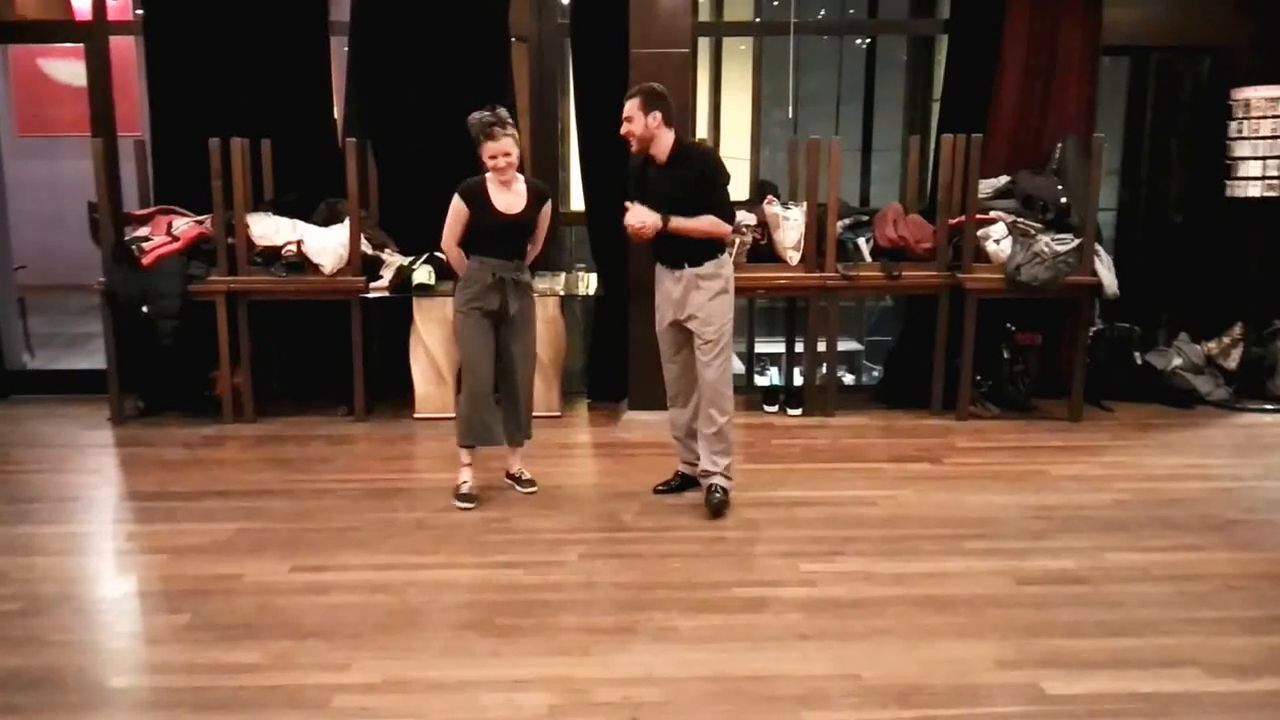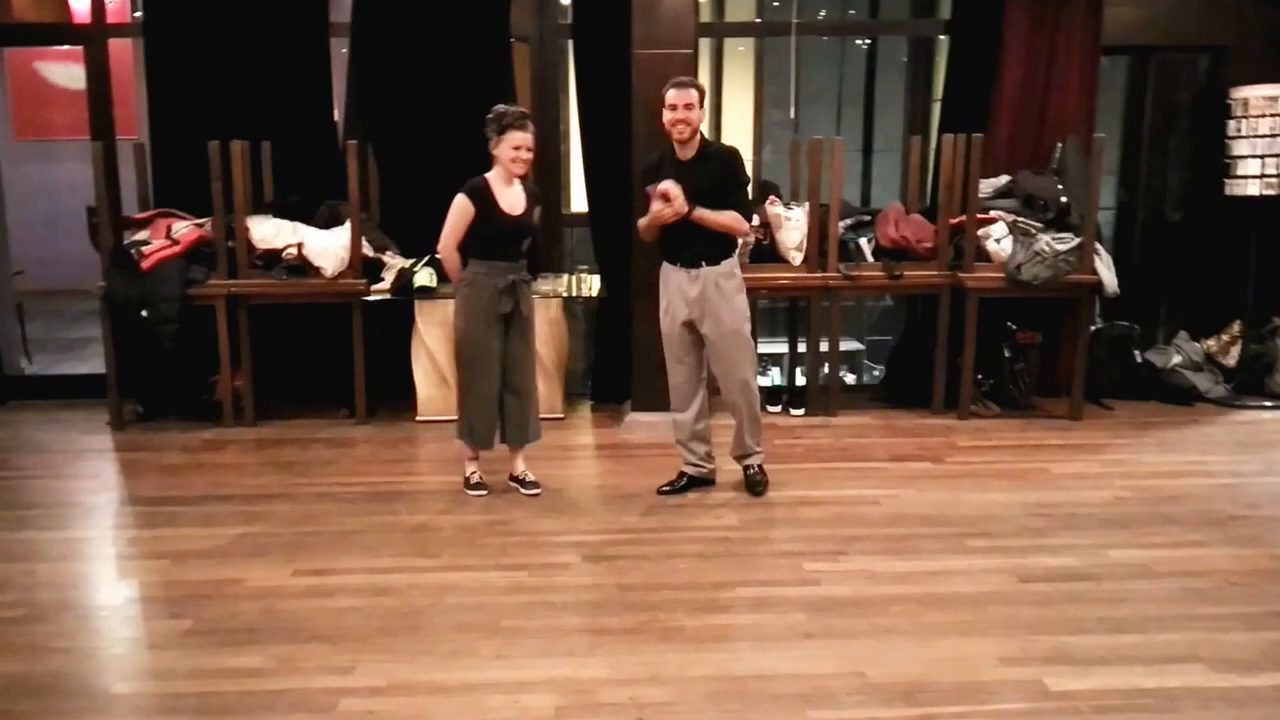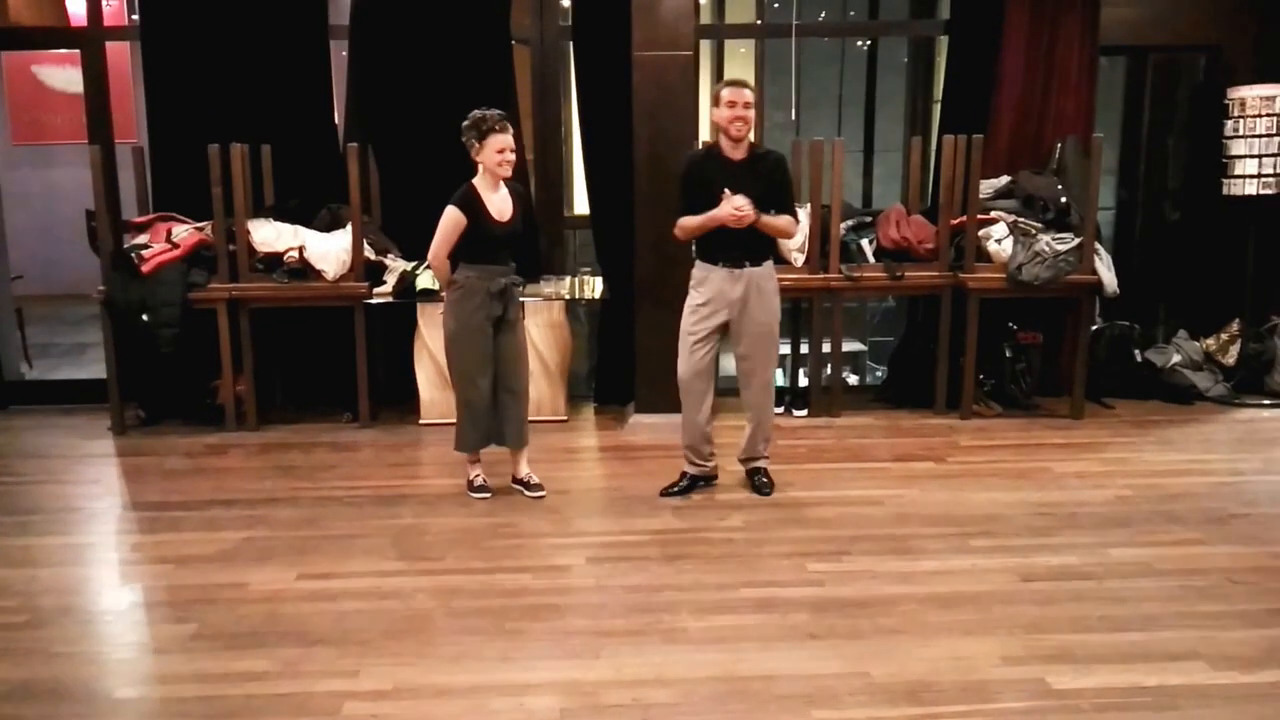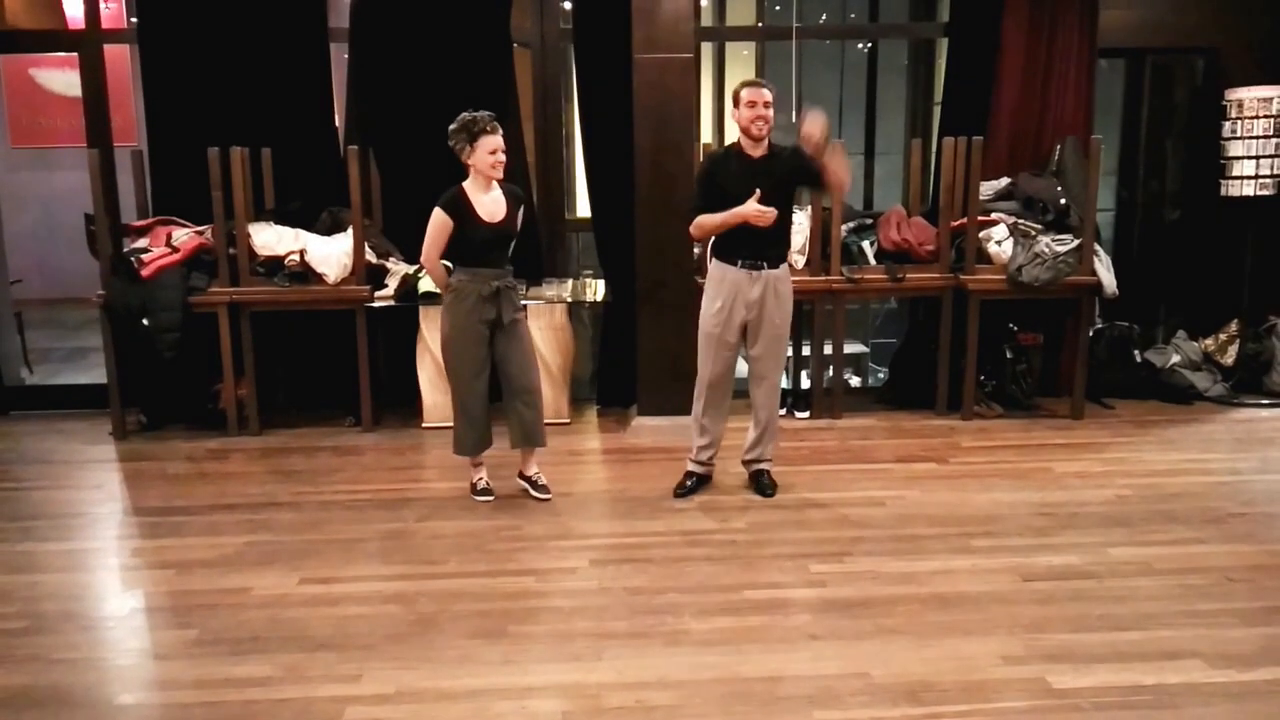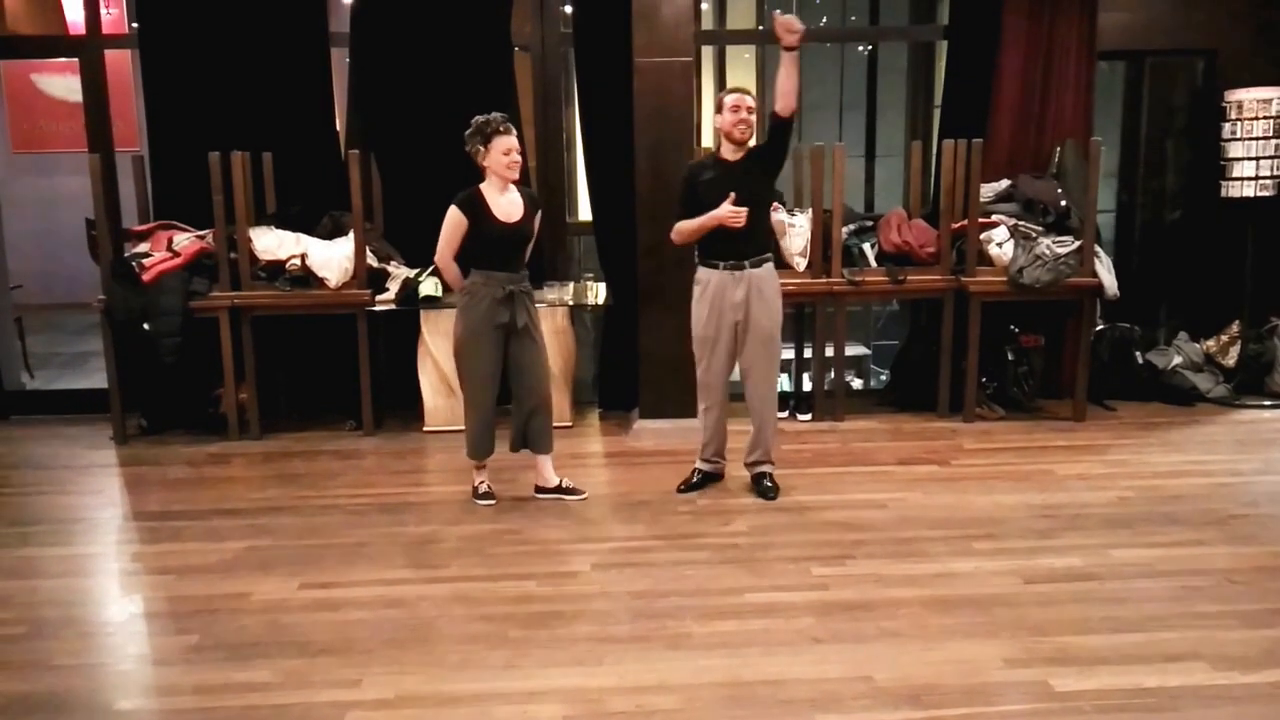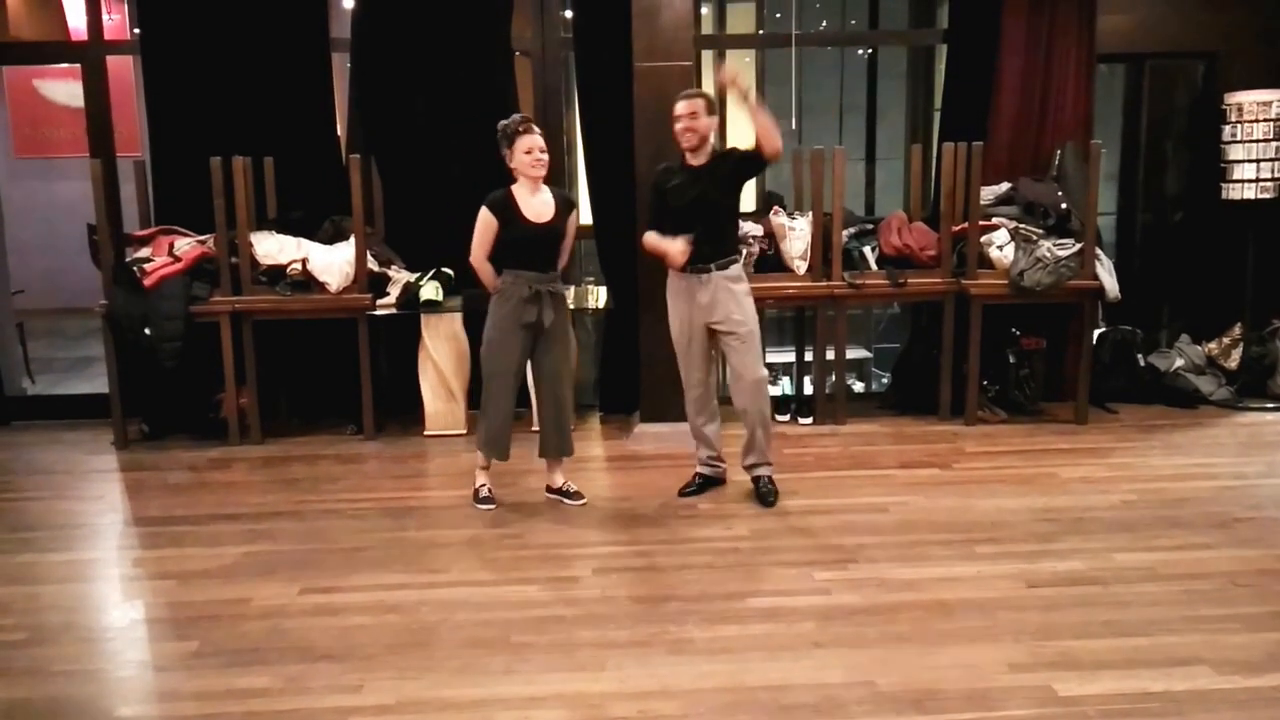
dt=0.4s
person 1, frame 1
left shoulder: (702, 159)
right shoulder: (641, 169)
left elbow: (724, 225)
left wrist: (663, 221)
right wrist: (636, 225)
left hip: (707, 276)
right hip: (666, 277)
left knee: (713, 376)
right knee: (677, 377)
left ankle: (716, 474)
right ankle: (690, 465)
person 1, frame 2
left shoulder: (726, 160)
right shoulder: (655, 167)
left elbow: (741, 225)
right elbow: (643, 232)
left wrist: (689, 207)
right wrist: (657, 215)
left hip: (720, 276)
right hip: (674, 278)
left knee: (737, 373)
right knee: (682, 378)
left ankle: (750, 457)
right ankle: (696, 465)
person 1, frame 3
left shoulder: (772, 163)
right shoulder: (697, 164)
left elbow: (790, 225)
right elbow: (681, 229)
left wrist: (754, 218)
right wrist: (719, 215)
left hip: (758, 278)
right hip: (709, 277)
left knee: (758, 375)
right knee: (691, 373)
left ankle: (756, 460)
right ankle: (698, 465)
person 1, frame 4
left shoulder: (790, 160)
right shoulder: (716, 164)
left elbow: (839, 186)
right elbow: (696, 228)
left wrist: (822, 147)
right wrist: (740, 214)
left hip: (774, 279)
right hip: (727, 277)
left knee: (767, 376)
right knee: (712, 374)
left ankle: (759, 461)
right ankle: (700, 463)
person 1, frame 5
left shoulder: (766, 161)
right shoulder: (698, 172)
left elbow: (786, 109)
right elbow: (678, 235)
left wrist: (790, 51)
right wrist: (715, 217)
left hip: (759, 279)
right hip: (712, 280)
left knee: (762, 381)
right knee: (711, 381)
left ankle: (761, 464)
right ankle: (710, 462)
person 1, frame 6
left shoulder: (731, 164)
right shoulder: (665, 176)
left elbow: (772, 148)
right elbow: (648, 232)
left wrist: (746, 97)
right wrist: (665, 244)
left hip: (728, 280)
right hip: (684, 286)
left knee: (750, 376)
right knee: (695, 382)
left ankle: (760, 466)
right ankle: (709, 465)
person 2, frame 1
left shoulder: (538, 193)
right shoulder: (469, 192)
right elbow: (450, 245)
right wrist: (476, 279)
left hip: (518, 291)
right hip: (476, 292)
left knee: (519, 376)
right knee: (477, 378)
left ankle: (514, 462)
right ankle: (466, 471)
person 2, frame 2
left shoulder: (531, 195)
right shoulder: (475, 192)
right elbow: (446, 247)
right wrist: (469, 285)
left hip: (518, 291)
right hip: (481, 292)
left knee: (521, 378)
right knee: (481, 378)
left ankle: (517, 465)
right ankle: (471, 462)
person 2, frame 3
left shoulder: (518, 195)
right shoulder: (465, 200)
right elbow: (436, 257)
right wrist: (458, 290)
left hip: (507, 294)
right hip: (471, 298)
left knee: (515, 381)
right knee: (474, 384)
left ankle: (520, 467)
right ankle: (474, 467)
person 2, frame 4
left shoulder: (514, 197)
right shoulder: (453, 202)
right elbow: (429, 260)
right wrist: (458, 291)
left hip: (506, 296)
right hip: (468, 301)
left knee: (525, 381)
right knee: (470, 387)
left ankle: (529, 468)
right ankle: (477, 470)
person 2, frame 5
left shoulder: (530, 201)
right shoulder: (468, 203)
right elbow: (444, 259)
right wrist: (473, 294)
left hip: (521, 299)
right hip: (482, 303)
left knee: (535, 386)
right knee: (481, 390)
left ankle: (545, 477)
right ankle: (480, 474)
person 2, frame 6
left shoulder: (564, 202)
right shoulder: (498, 204)
right elbow: (478, 258)
right wrist: (508, 291)
left hip: (553, 301)
right hip: (511, 303)
left knee: (557, 389)
right knee: (500, 389)
left ankle: (555, 477)
right ankle: (482, 475)
